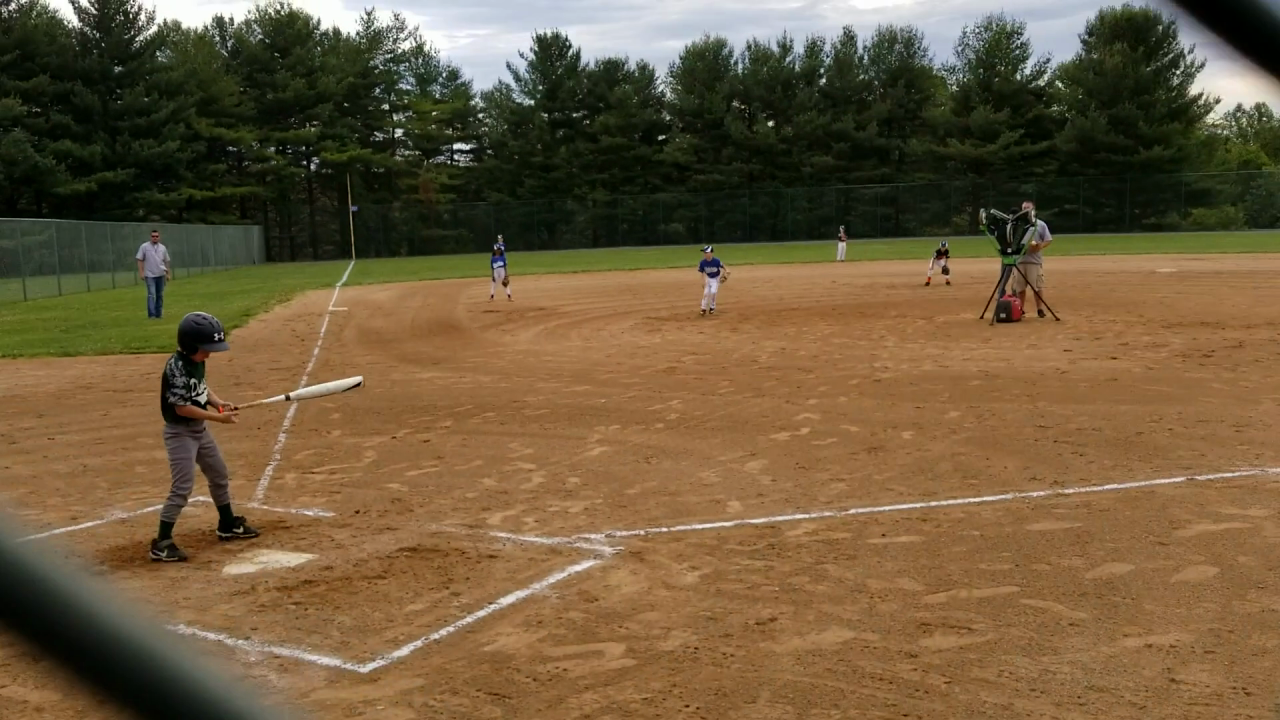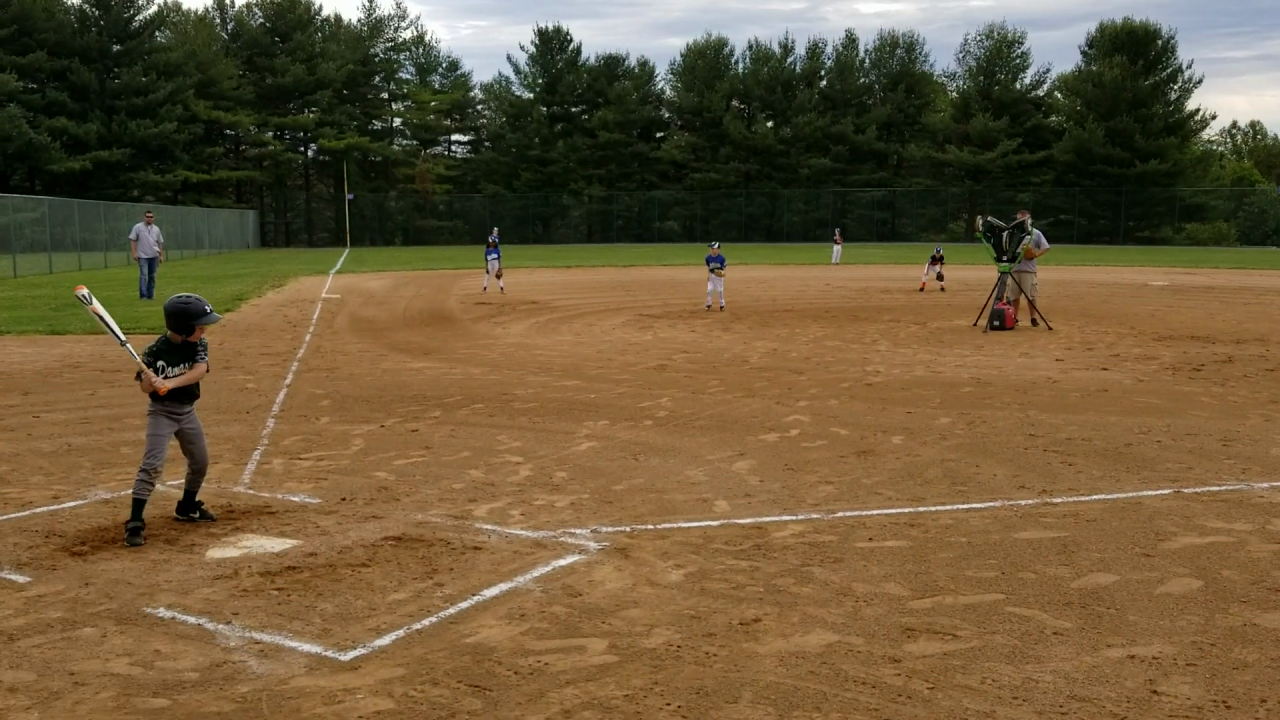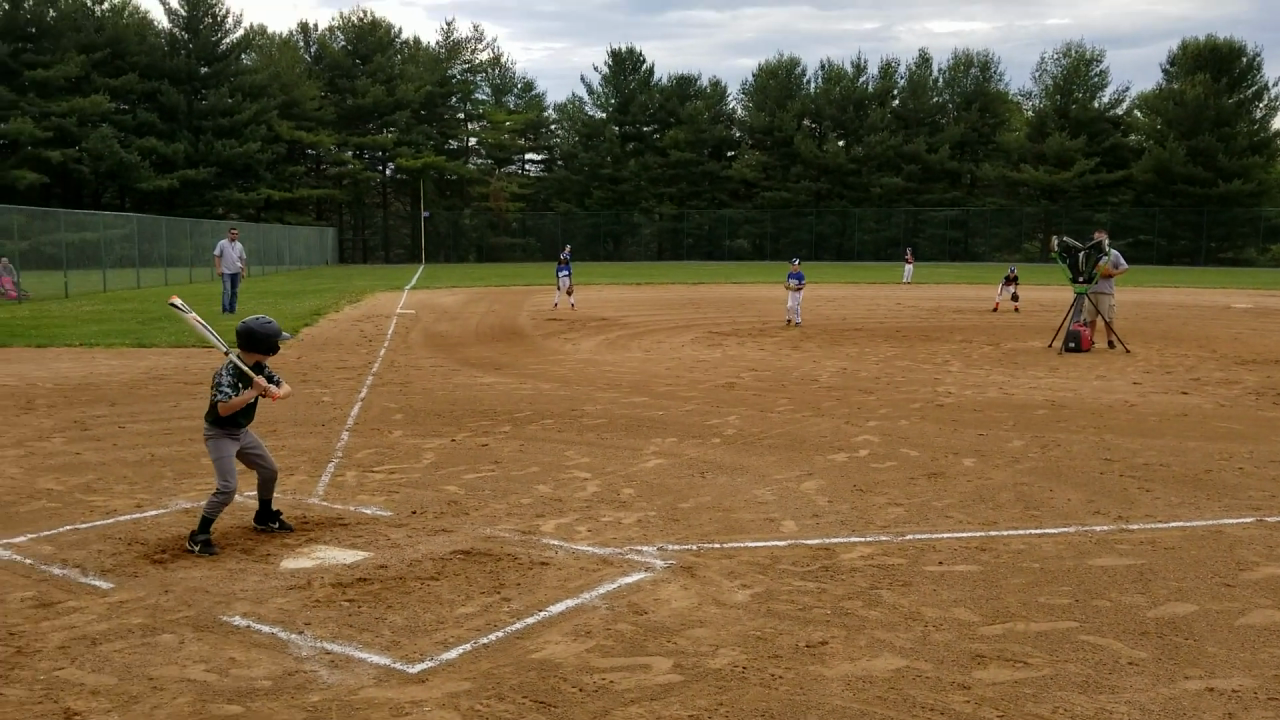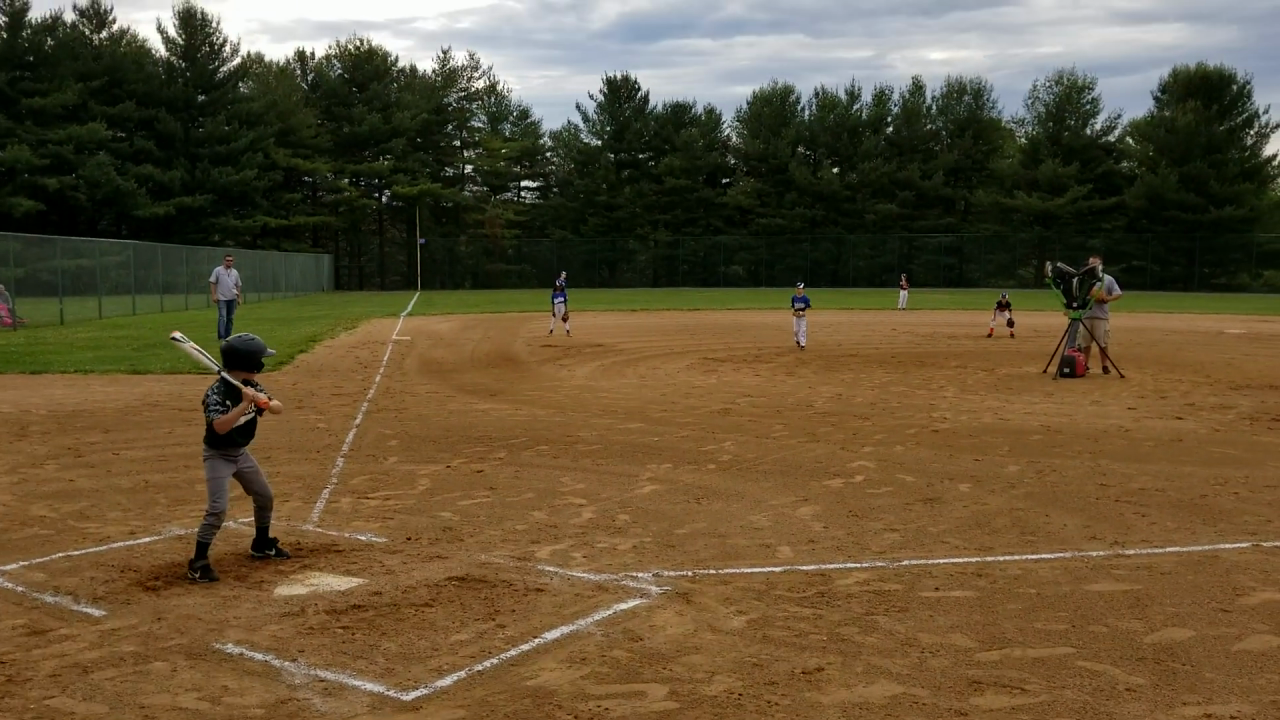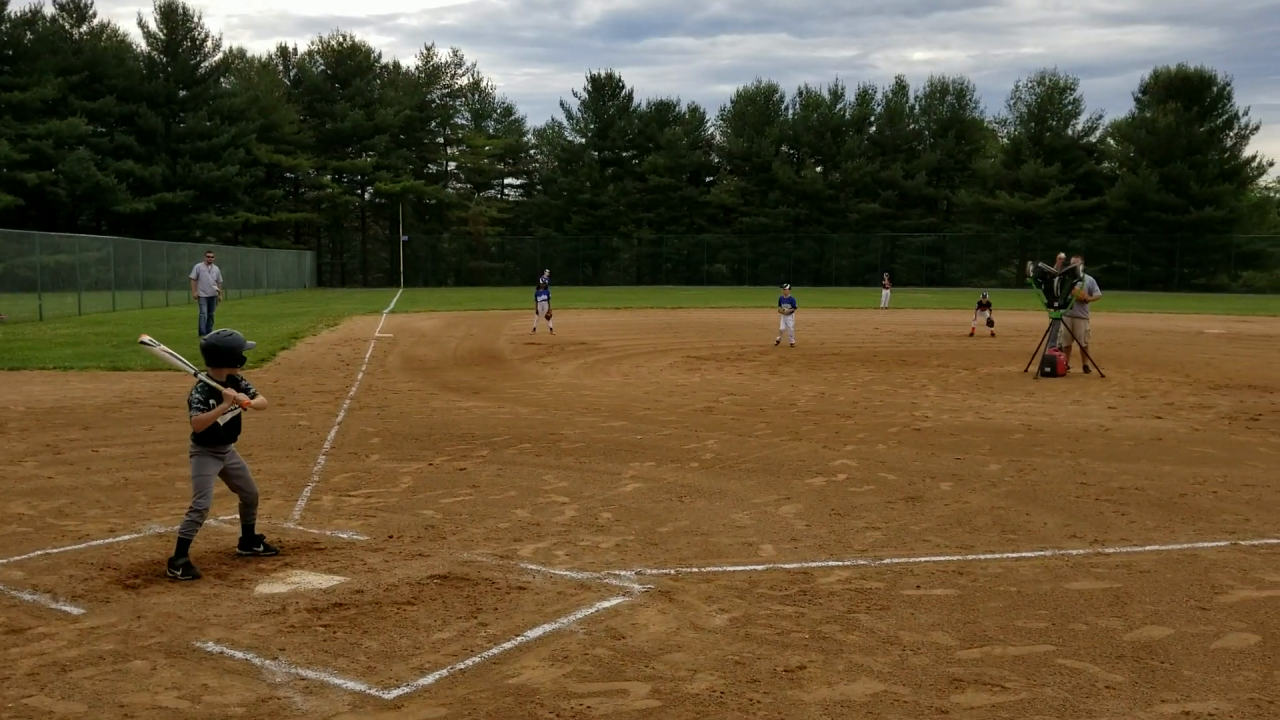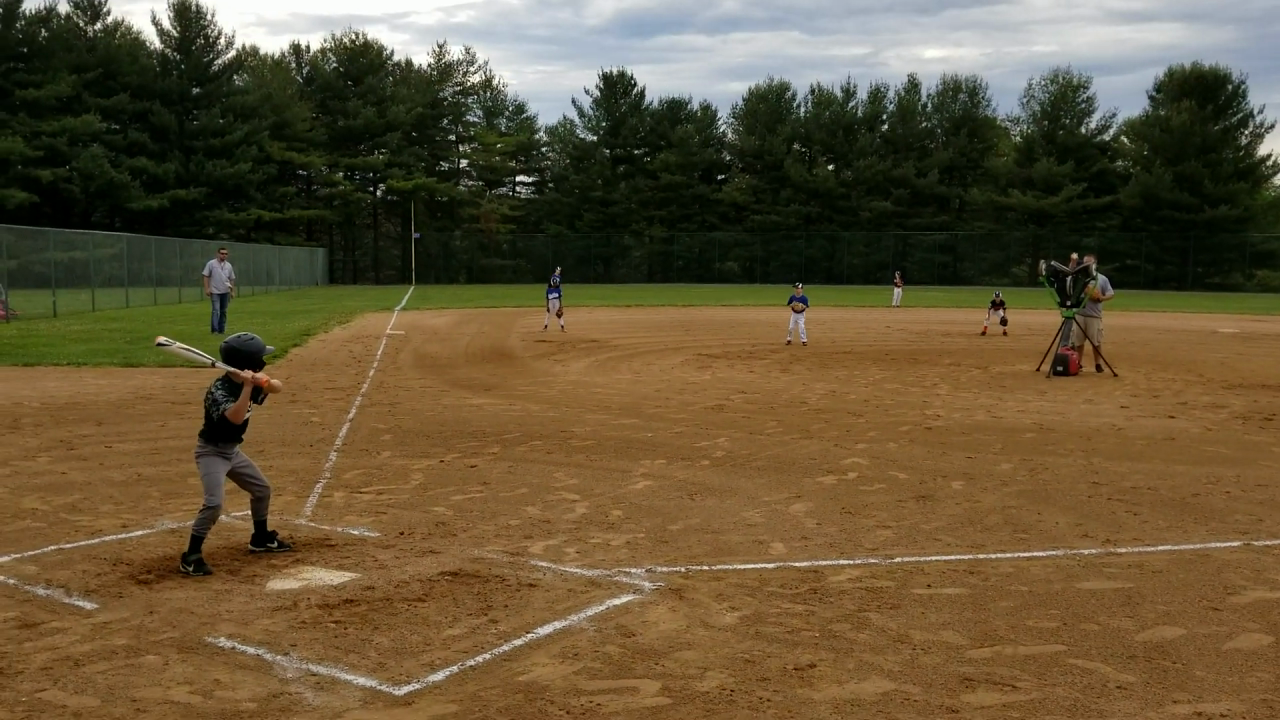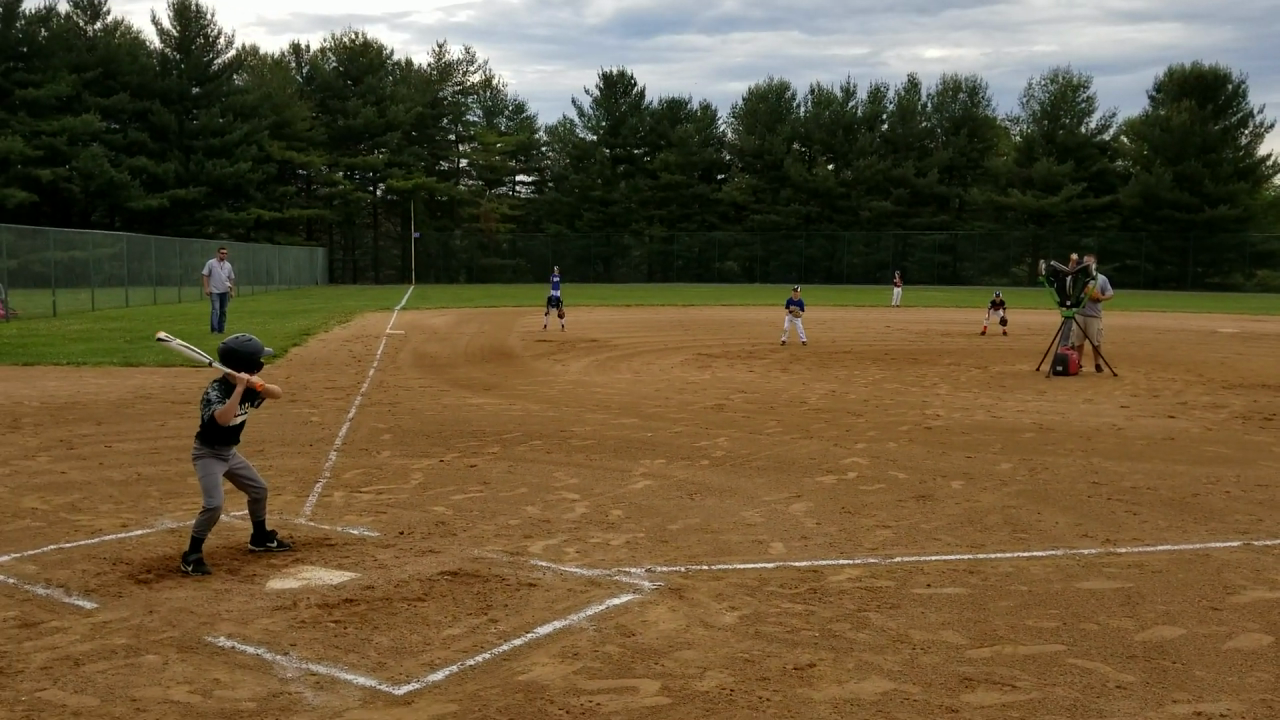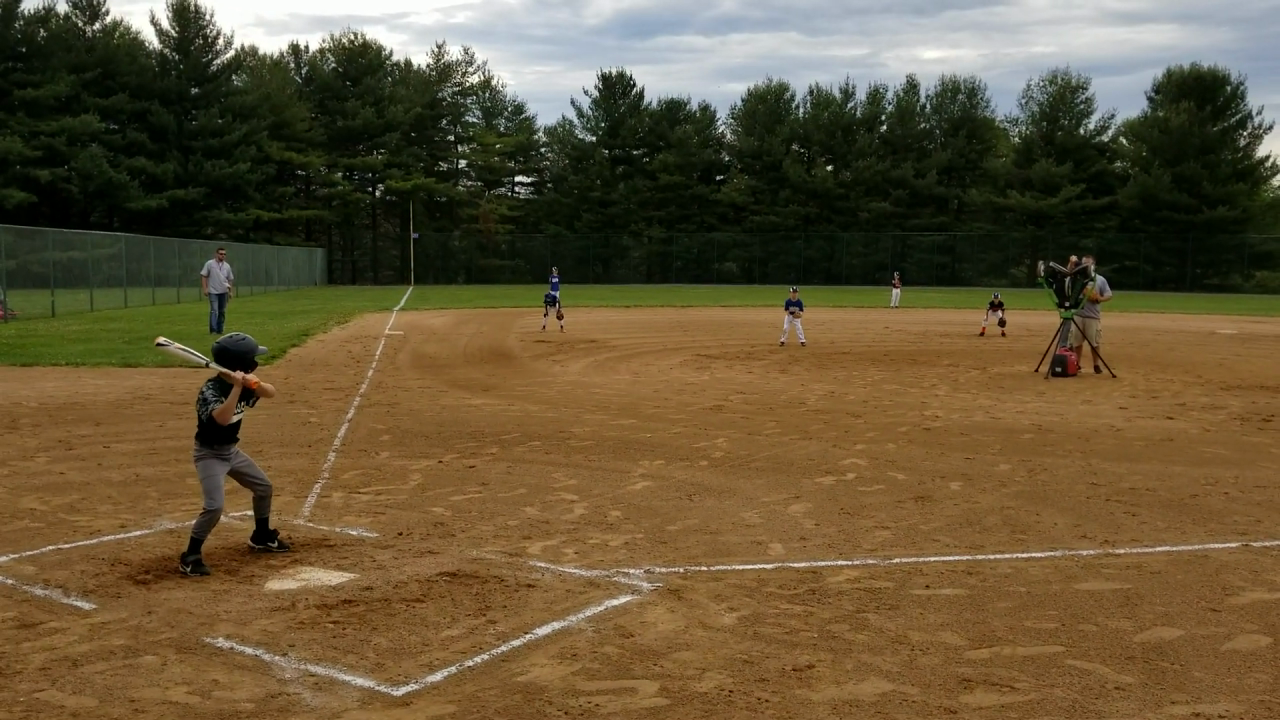
dt=0.5s
person 1, frame 1
left shoulder: (197, 361)
right shoulder: (176, 368)
right elbow: (181, 407)
left wrist: (217, 403)
right wrist: (218, 417)
left hip: (200, 429)
right hip: (180, 432)
left knee: (219, 475)
right knee: (182, 487)
left ankle: (228, 526)
right ankle: (162, 543)
person 1, frame 2
left shoulder: (199, 343)
right shoulder: (155, 350)
left elbow: (200, 371)
right elbow: (146, 386)
left wrist: (170, 383)
right wrist: (149, 382)
left hip: (187, 411)
right hip: (161, 412)
left knee: (200, 461)
right knee: (152, 465)
left ankle: (187, 507)
right ankle: (134, 523)
person 1, frame 3
left shoulder: (259, 368)
right shoulder: (228, 373)
left elbow: (287, 388)
right elbow: (223, 409)
left wrist: (277, 392)
right wrist: (254, 392)
left hip: (241, 431)
right hip: (219, 434)
left knee: (269, 470)
right knee: (228, 487)
left ankle: (265, 517)
right ankle: (199, 536)
person 1, frame 4
left shoulder: (250, 386)
right shoulder: (216, 392)
left elbow: (278, 408)
right elbow: (220, 427)
left wrist: (265, 401)
right wrist: (244, 404)
left hip: (241, 453)
right hip: (218, 456)
left knee: (265, 497)
right knee: (218, 509)
left ankle: (262, 544)
right ankle: (198, 562)
person 1, frame 5
left shoulder: (236, 381)
right shoulder: (200, 391)
left elbow: (263, 402)
right elbow: (197, 425)
left wrist: (248, 401)
right wrist: (225, 404)
left hip: (228, 451)
right hip: (205, 453)
left knee: (250, 495)
right knee: (201, 506)
left ankle: (249, 542)
right ankle: (178, 561)
person 1, frame 6
left shoulder: (246, 382)
right shoulder: (218, 390)
left elbow: (277, 387)
right elbow: (236, 417)
left wrist: (264, 381)
right wrist: (248, 387)
left hip: (233, 450)
right hip: (212, 452)
left knee: (262, 489)
right knee: (214, 503)
left ankle: (261, 538)
right ankle: (191, 556)
person 1, frame 7
left shoulder: (246, 386)
right shoulder: (215, 391)
left elbow: (277, 393)
right elbow: (222, 419)
left wrist: (260, 385)
right wrist: (240, 388)
left hip: (229, 452)
right hip: (208, 453)
left knee: (259, 490)
right knee: (214, 504)
left ankle: (260, 538)
right ankle: (191, 556)
person 1, frame 8
left shoulder: (242, 384)
right shoulder: (210, 389)
left elbow: (271, 392)
right elbow: (222, 418)
left wrist: (254, 383)
right wrist: (236, 387)
left hip: (231, 451)
right hip: (209, 454)
left knee: (264, 487)
right knee: (215, 506)
left ankle: (262, 536)
right ankle: (190, 557)
